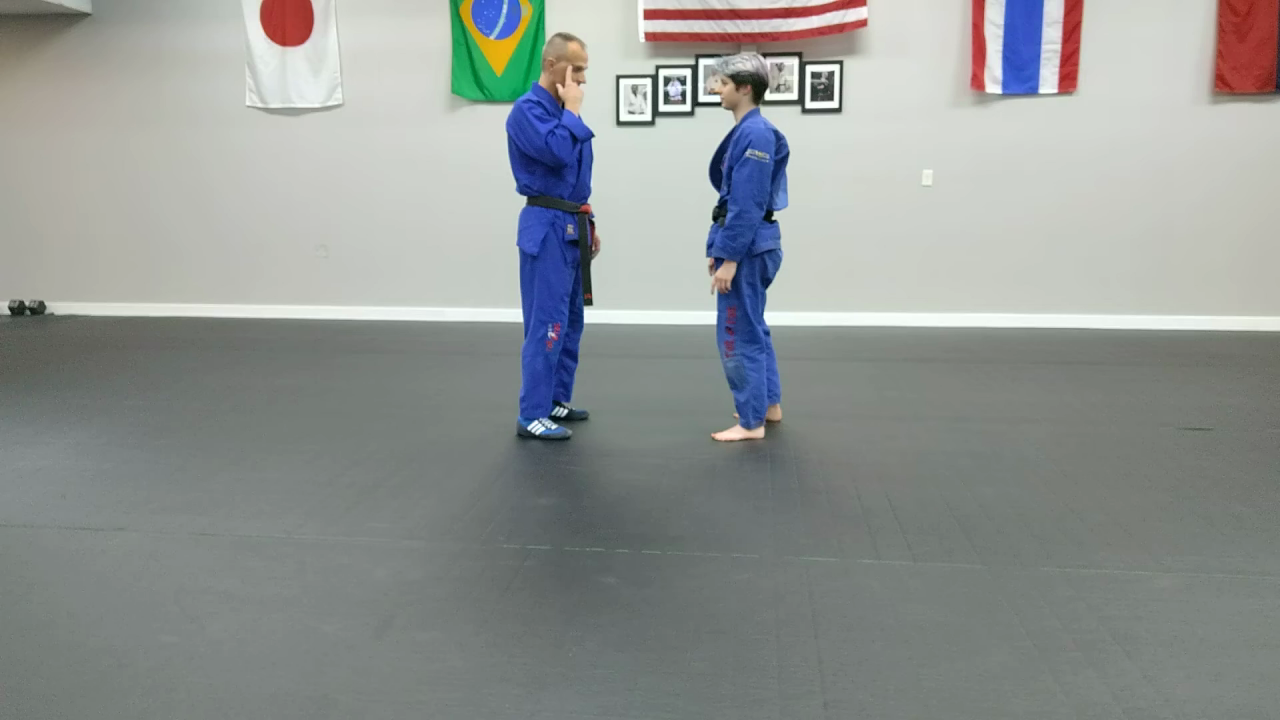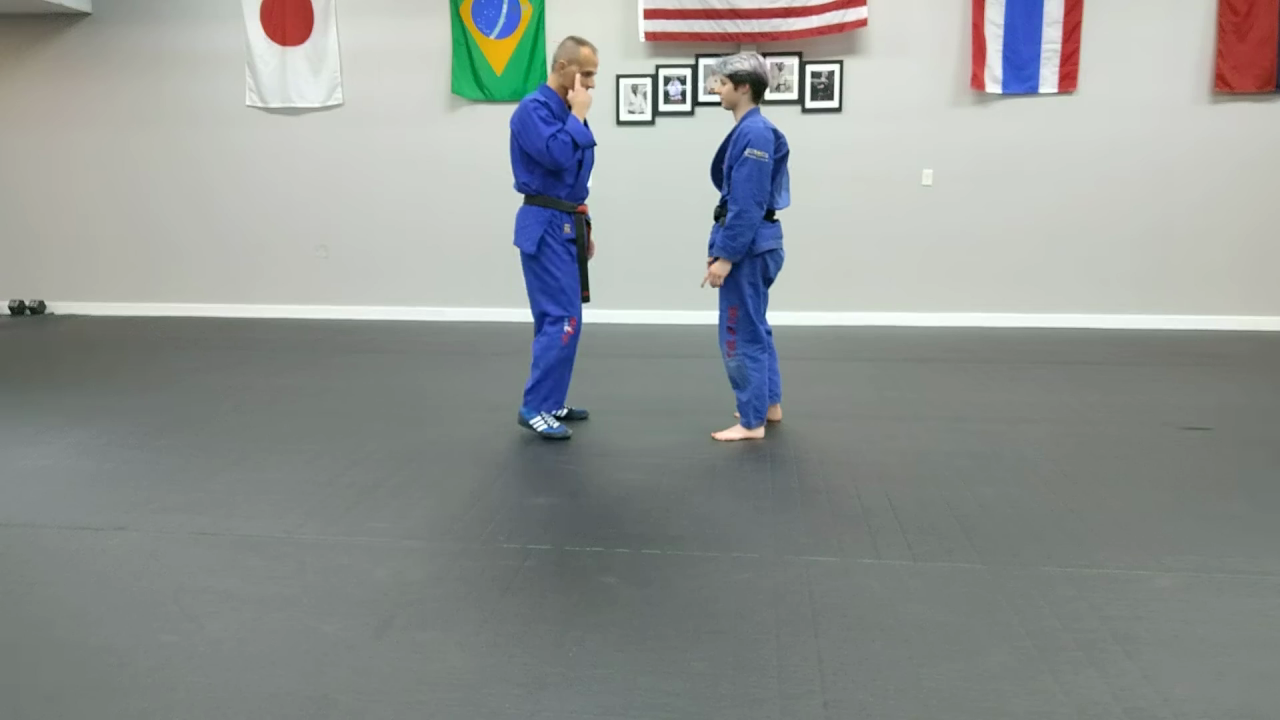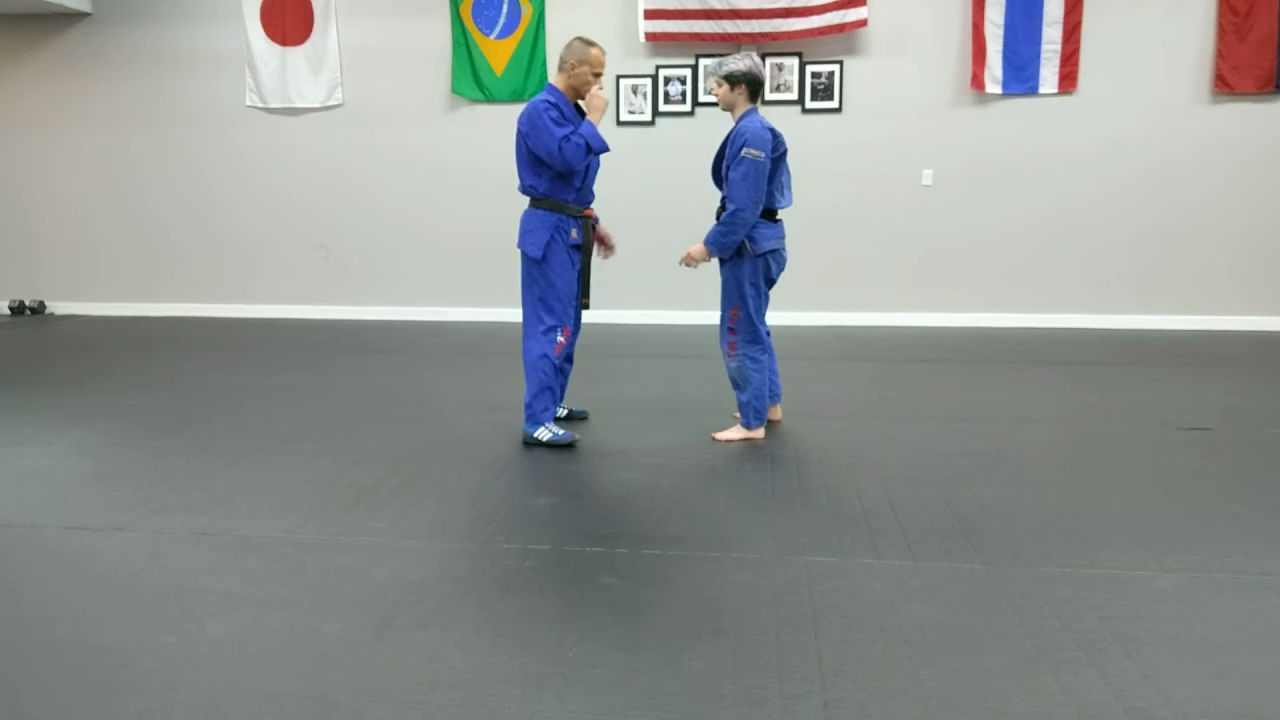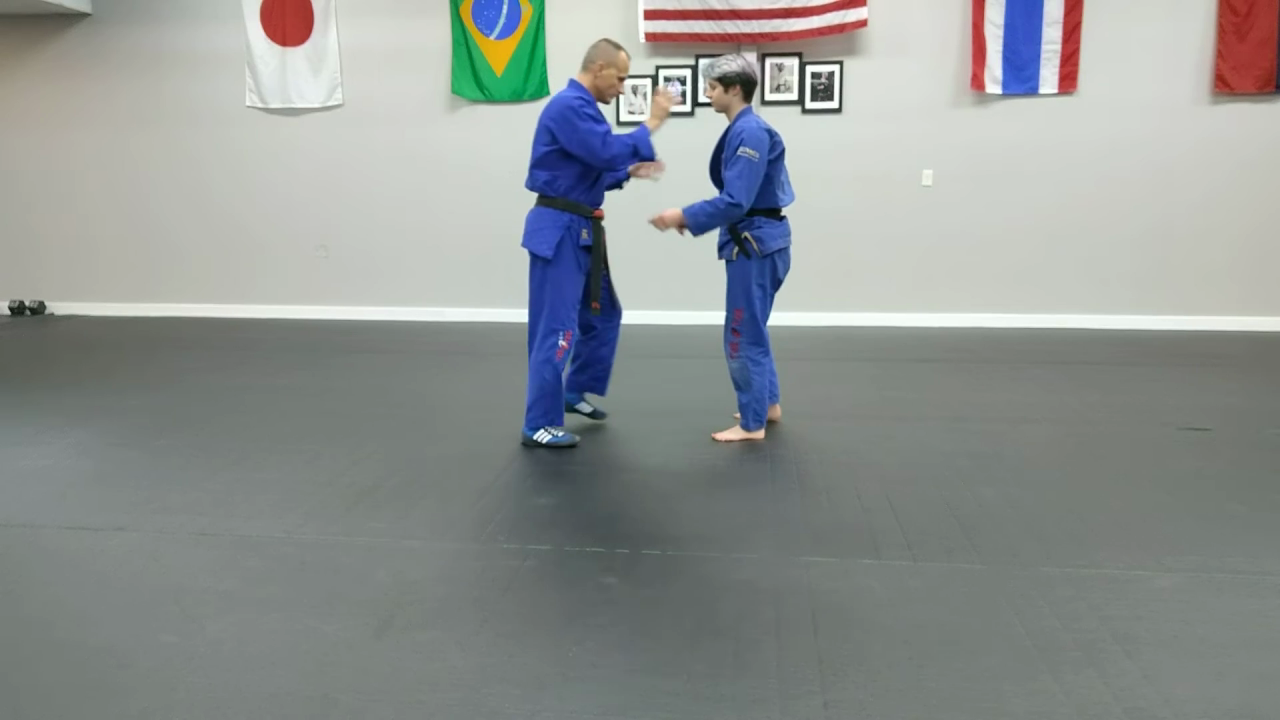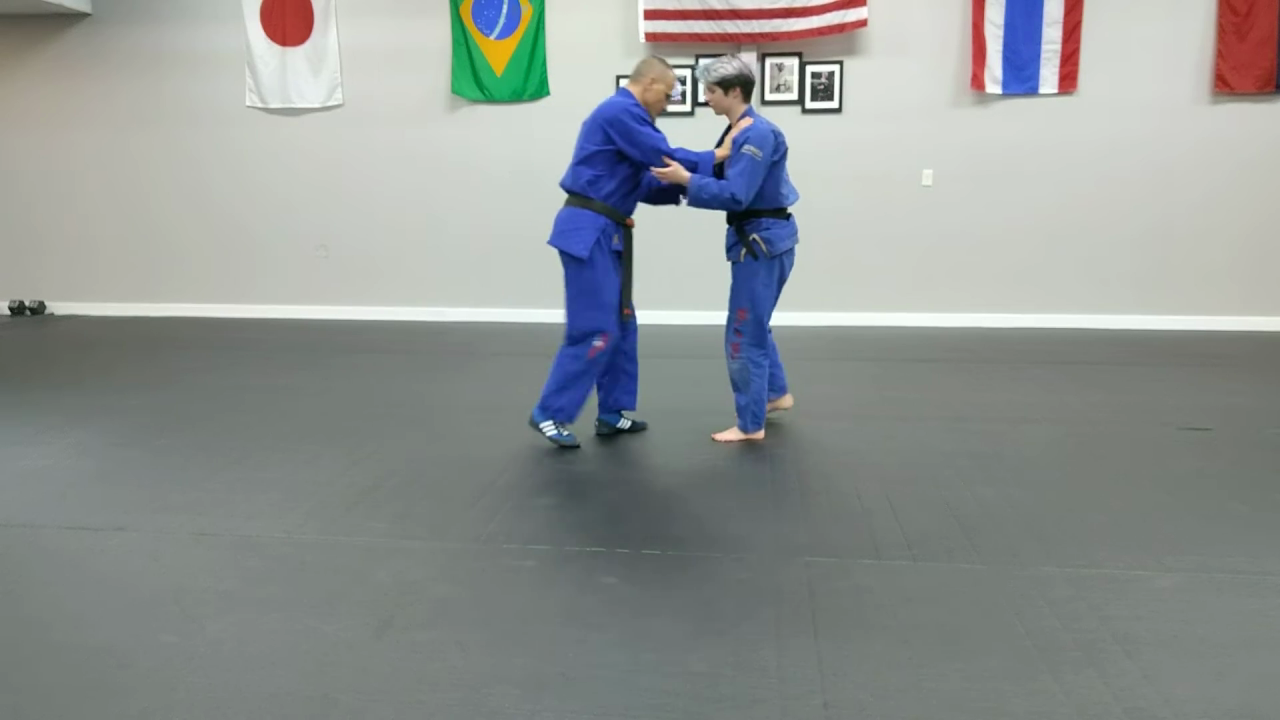
dt=0.3s
person 1, frame 1
left shoulder: (560, 110)
right shoulder: (528, 109)
right elbow: (558, 154)
left wrist: (587, 224)
right wrist: (572, 110)
left hip: (569, 226)
right hip: (548, 227)
left knee: (569, 321)
right knee: (547, 323)
left ankle: (554, 400)
right ankle: (532, 416)
person 1, frame 2
left shoulder: (566, 112)
right shoulder: (533, 109)
right elbow: (557, 158)
left wrist: (582, 227)
right wrist: (579, 115)
left hip: (564, 225)
right hip: (545, 226)
left knee: (560, 317)
right knee: (563, 319)
left ankle: (551, 401)
right ankle: (535, 407)
person 1, frame 3
left shoulder: (569, 111)
right shoulder: (542, 110)
right elbow: (567, 160)
left wrist: (594, 224)
right wrist: (594, 119)
left hip: (569, 229)
right hip: (551, 231)
left knee: (566, 322)
right knee: (551, 325)
left ankle: (550, 401)
right ankle: (538, 421)
person 1, frame 4
left shoulder: (579, 107)
right shoulder: (570, 106)
right elbow: (609, 154)
left wrist: (629, 172)
right wrist: (650, 125)
left hip: (577, 231)
right hip: (558, 231)
left knee: (603, 314)
right knee: (556, 328)
left ankle: (576, 391)
right ankle: (538, 425)
person 1, frame 5
left shoulder: (618, 115)
right shoulder: (622, 112)
left elbow: (637, 185)
right elbow: (665, 160)
left wrist: (682, 187)
right wrist: (721, 152)
left hip: (597, 233)
right hip: (589, 233)
left knee: (618, 325)
right knee: (595, 332)
left ankle: (611, 414)
right ankle: (548, 414)
person 2, frame 1
left shoulder: (755, 135)
right shoulder: (747, 131)
left elbow: (747, 205)
left wrist: (729, 258)
right wrist: (720, 249)
left hip: (745, 245)
right hip: (744, 242)
left knee: (738, 332)
right knee: (752, 327)
left ankle: (751, 422)
right ankle: (769, 404)
person 2, frame 2
left shoulder: (755, 134)
right shoulder: (749, 131)
left elbow: (748, 205)
left wrist: (725, 256)
right wrist: (722, 247)
left hip: (747, 245)
right hip: (748, 242)
left knee: (739, 332)
right knee: (753, 326)
left ankle: (752, 422)
right ankle: (769, 404)
person 2, frame 3
left shoulder: (752, 134)
right shoulder: (749, 130)
left elbow: (744, 205)
left wrist: (709, 245)
right wrist: (715, 240)
left hip: (750, 243)
right hip: (754, 241)
left knee: (740, 332)
right knee: (753, 327)
left ankle: (752, 422)
right ankle: (769, 404)
person 2, frame 4
left shoulder: (748, 134)
right shoulder: (746, 130)
left elbow: (735, 202)
left wrist: (684, 217)
right wrist: (693, 218)
left hip: (755, 242)
right hip: (760, 239)
left knee: (742, 332)
right knee: (751, 327)
left ankle: (752, 423)
right ankle: (768, 403)
person 2, frame 5
left shoulder: (758, 134)
right shoulder: (739, 131)
left elbow: (733, 194)
right elbow: (721, 182)
left wrist: (686, 179)
right wrist: (680, 176)
left hip: (763, 241)
right hip: (755, 239)
left knee: (742, 332)
right knee: (751, 323)
left ankle: (751, 424)
right ankle: (776, 392)
